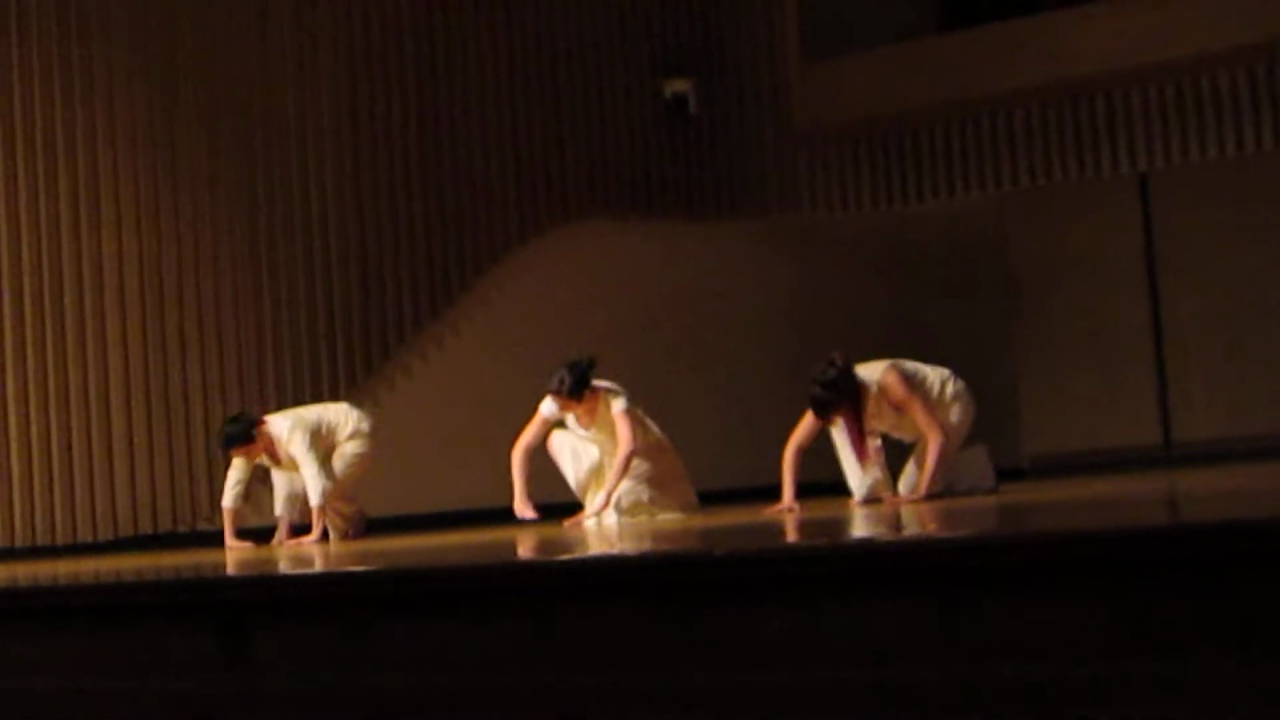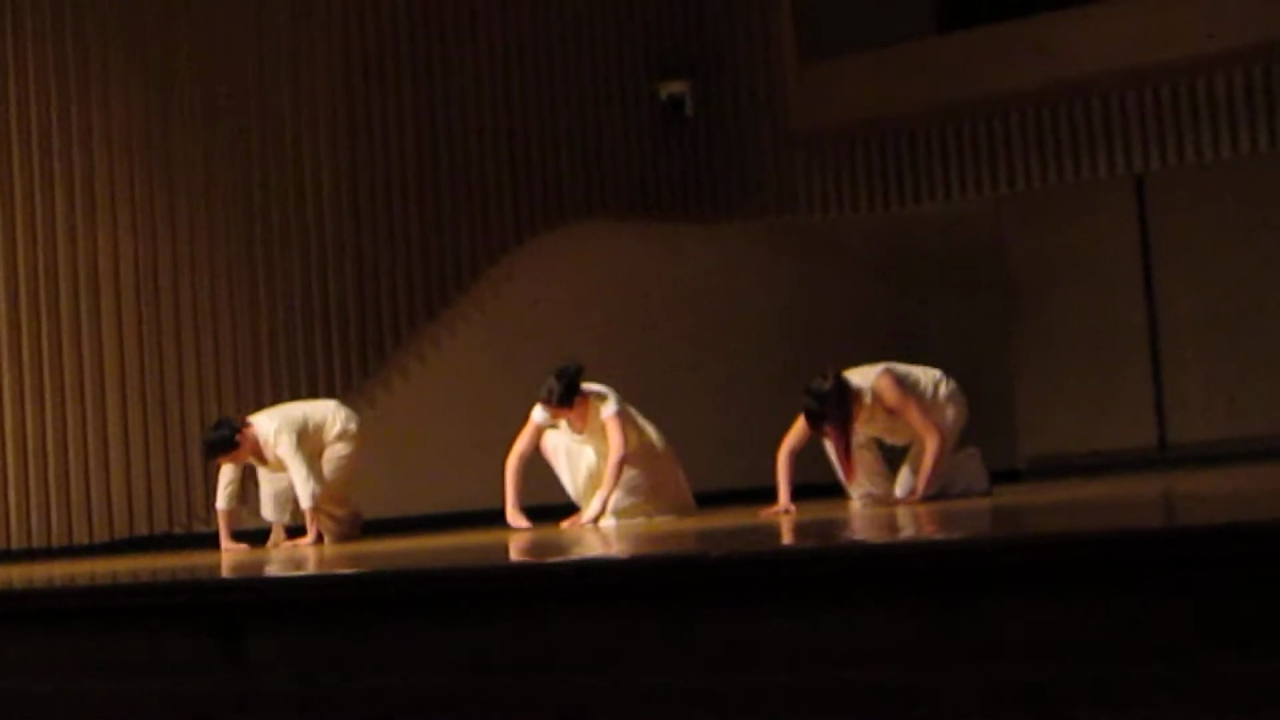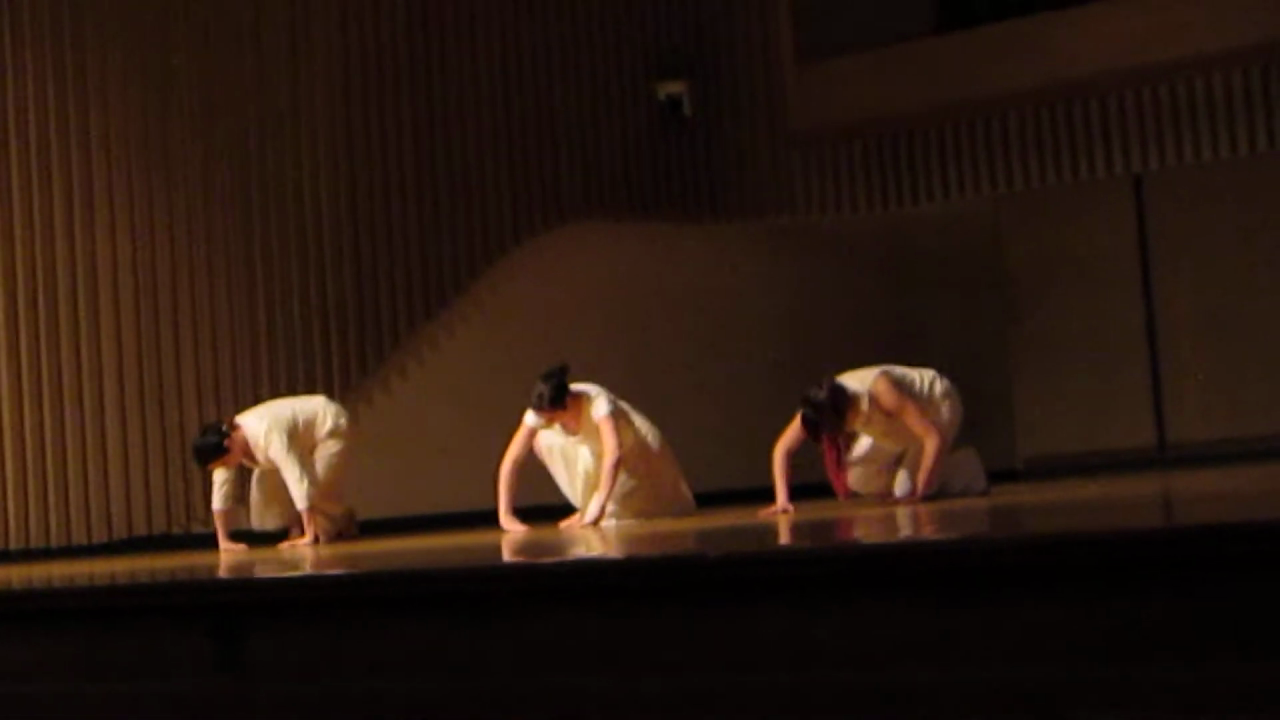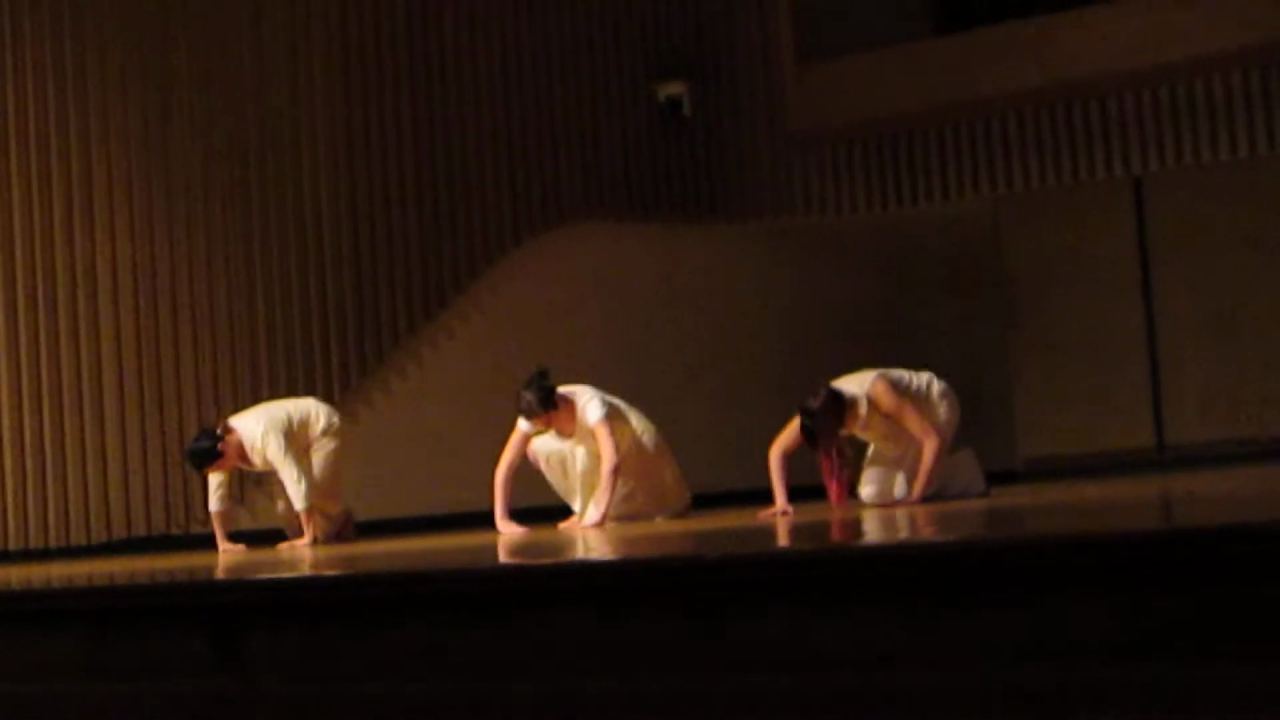
dt=0.2s
person 1, frame 1
left shoulder: (889, 383)
right shoulder: (833, 396)
left elbow: (938, 436)
right elbow: (794, 445)
left wrist: (922, 491)
right wrist: (788, 498)
right hip: (908, 413)
left knee: (909, 489)
right knee: (839, 426)
right ankle: (876, 491)
person 1, frame 2
left shoulder: (883, 388)
right shoulder: (826, 402)
left elbow: (935, 438)
right elbow: (786, 449)
left wrist: (918, 492)
right wrist: (784, 500)
left hip: (944, 403)
right hip: (900, 418)
left knee: (906, 491)
left ankle: (968, 468)
right ankle: (875, 493)
person 1, frame 3
left shoulder: (880, 391)
right shoulder: (823, 405)
left elbow: (934, 439)
right elbow: (781, 449)
left wrist: (917, 492)
right wrist: (782, 500)
left hip: (939, 403)
right hip: (897, 421)
left knee: (905, 491)
right knee: (857, 479)
left ankle: (966, 469)
person 1, frame 4
left shoulder: (879, 394)
right shoulder: (821, 410)
left elbow: (933, 440)
right elbow: (776, 451)
left wrist: (916, 493)
right wrist: (781, 501)
left hip: (936, 405)
right hip: (896, 427)
left knee: (905, 493)
right knee: (872, 495)
left ankle: (962, 469)
person 2, frame 1
left shoulder: (613, 398)
right shoulder: (554, 403)
left elbow: (628, 447)
right elbow: (521, 447)
left wrist: (605, 495)
right wrist: (521, 498)
left hip: (643, 457)
right hip: (605, 453)
left knee: (608, 511)
right knee: (556, 439)
right ankle: (592, 504)
person 2, frame 2
left shoulder: (604, 401)
right shoulder: (545, 409)
left elbow: (619, 452)
right elbow: (516, 456)
left wrist: (600, 503)
right wrist: (512, 509)
left hip: (639, 456)
right hip: (600, 453)
left knee: (608, 514)
right knee: (549, 440)
right ankle: (588, 508)
person 2, frame 3
left shoulder: (596, 401)
right shoulder: (540, 412)
left elbow: (613, 454)
right elbow: (510, 461)
left wrist: (598, 507)
right wrist: (505, 515)
left hip: (636, 451)
right hip: (595, 451)
right knee: (542, 441)
right ankle: (586, 507)
person 2, frame 4
left shoulder: (589, 404)
right shoulder: (534, 415)
left elbow: (611, 458)
right elbow: (505, 466)
left wrist: (600, 513)
right wrist: (501, 519)
left hip: (633, 445)
right hip: (589, 446)
right knee: (536, 449)
right ankle: (585, 508)
person 3, frame 1
left shoulder: (290, 433)
right shoulder: (248, 444)
left elbow: (315, 478)
right elbow: (233, 486)
left wrist: (316, 534)
right wrist: (230, 538)
left hip: (352, 432)
right hip: (325, 440)
left knee: (328, 490)
left ankle: (356, 526)
right ankle: (284, 529)
person 3, frame 2
left shoulder: (276, 435)
right shoulder: (236, 444)
left elbow: (304, 480)
right elbow: (226, 487)
left wrist: (311, 536)
right wrist: (226, 540)
left hip: (338, 429)
right hip: (311, 435)
left knee: (321, 493)
left ankle: (350, 525)
right ankle: (280, 531)
person 3, frame 3
left shoulder: (267, 435)
right shoulder: (227, 438)
left elbow: (298, 480)
right elbow: (220, 489)
left wrist: (309, 537)
right wrist: (224, 541)
left hip: (328, 425)
right hip: (302, 431)
left knee: (317, 491)
left ankle: (346, 526)
right ankle: (296, 528)
person 3, frame 4
left shoulder: (263, 437)
right shoulder: (220, 441)
left elbow: (296, 481)
right elbow: (216, 492)
left wrist: (308, 537)
right wrist: (222, 542)
left hip: (320, 426)
right hip: (295, 435)
left knee: (316, 492)
right knee: (285, 503)
left ankle: (343, 530)
